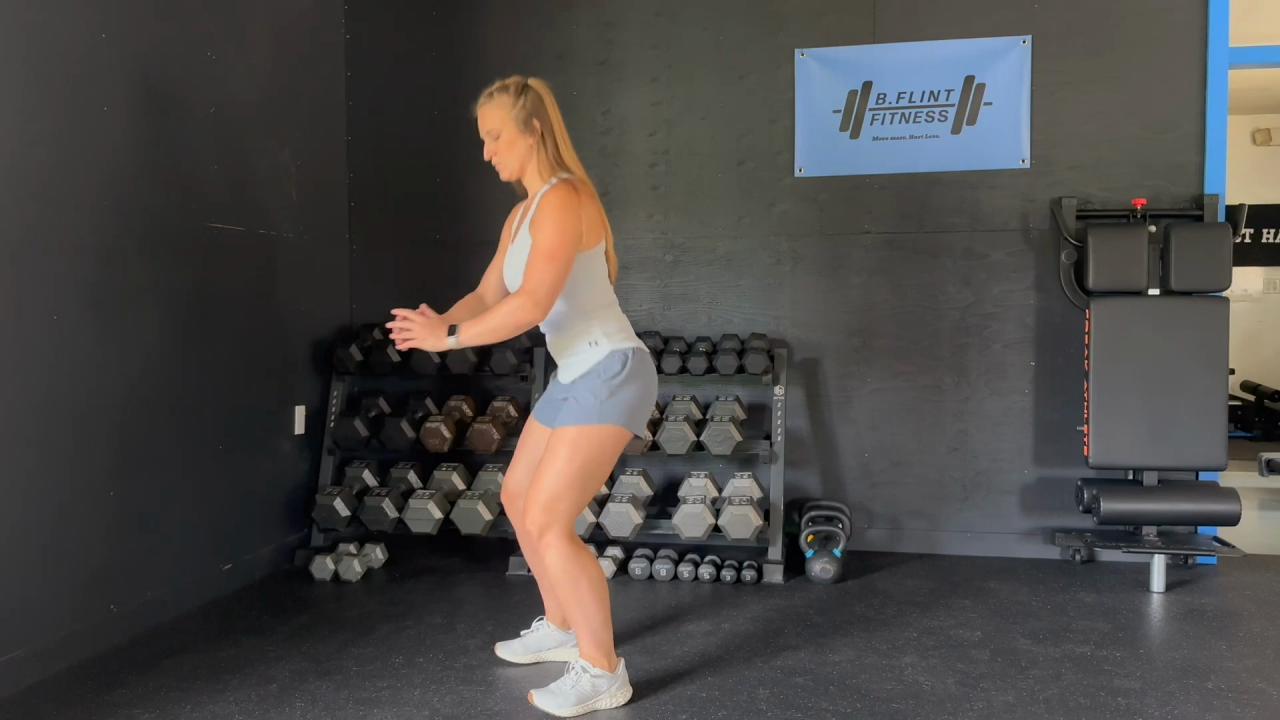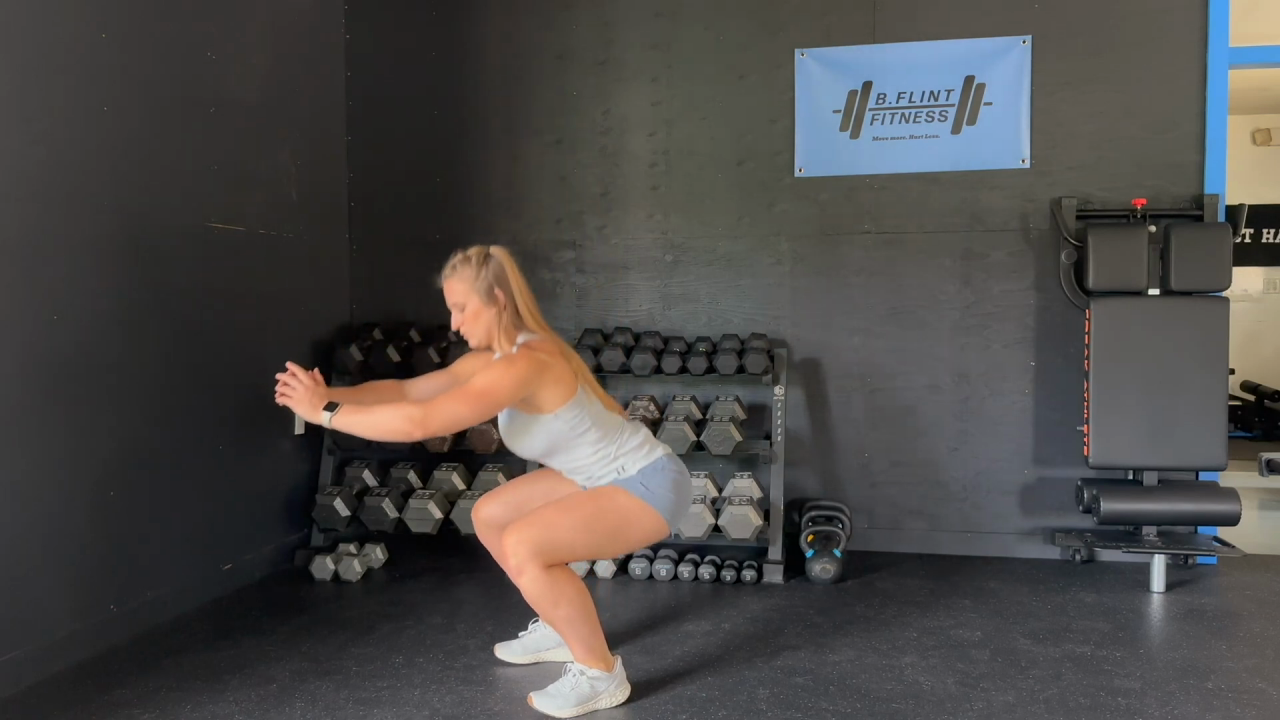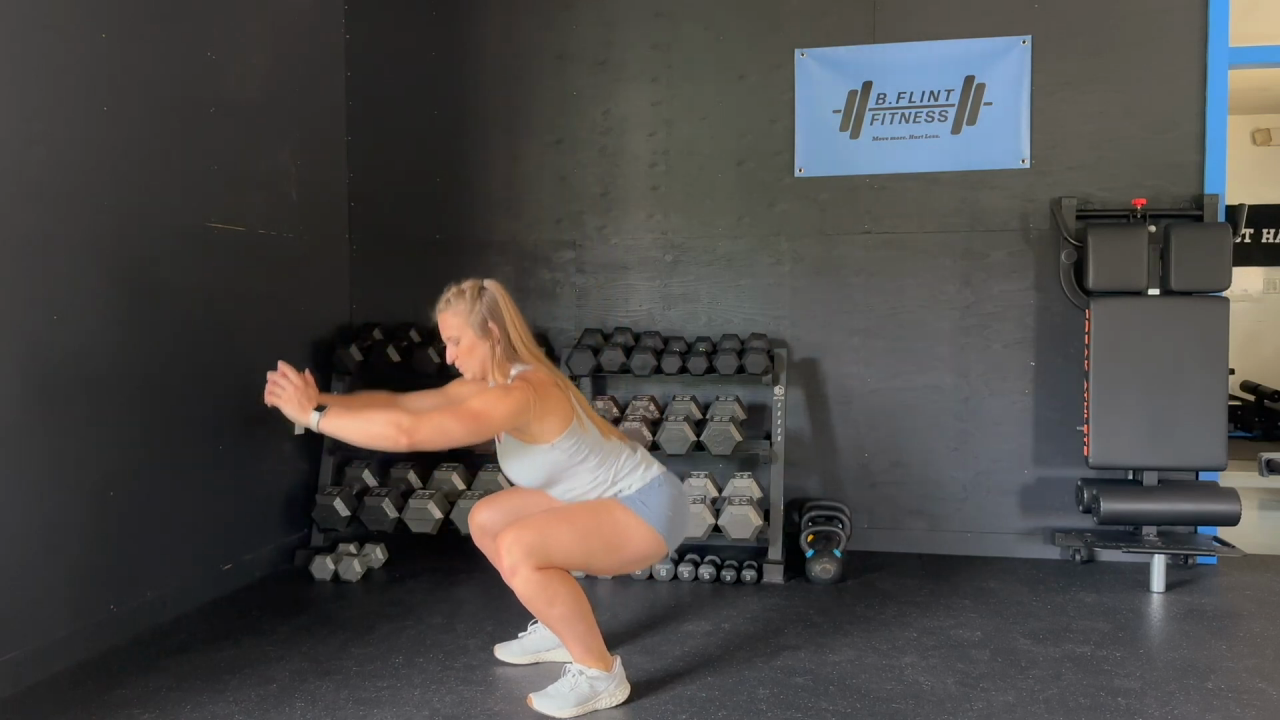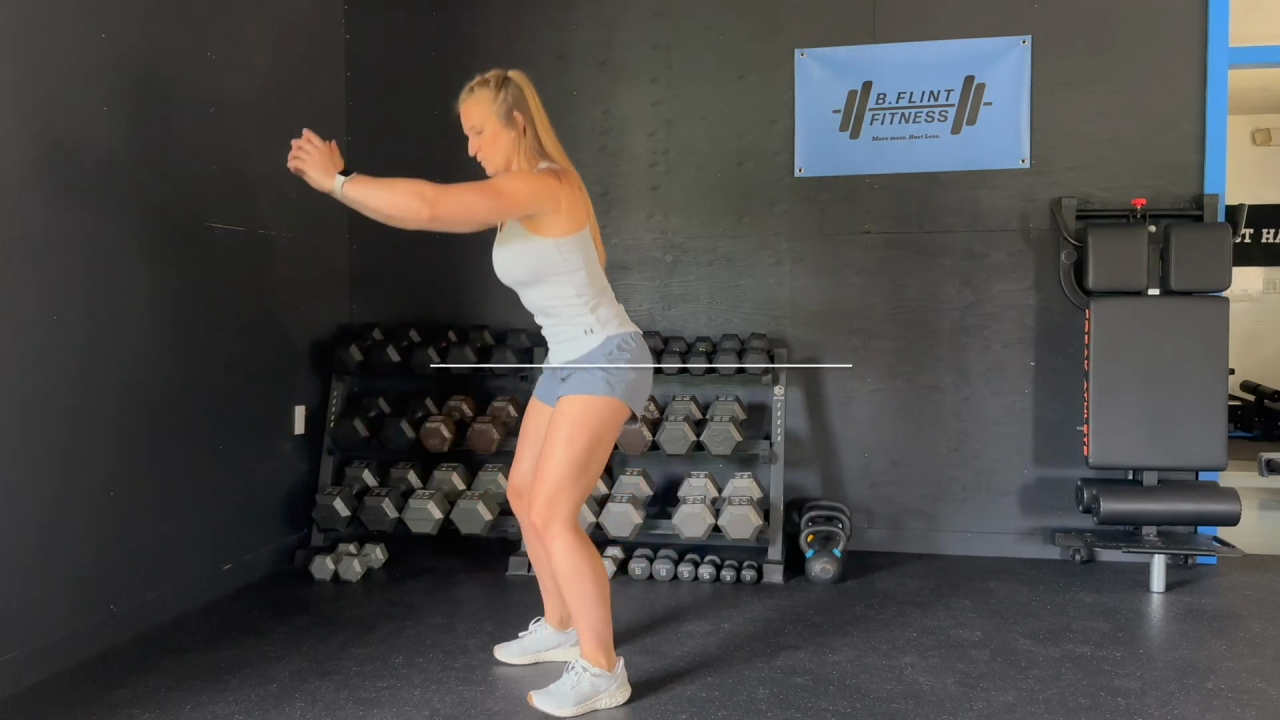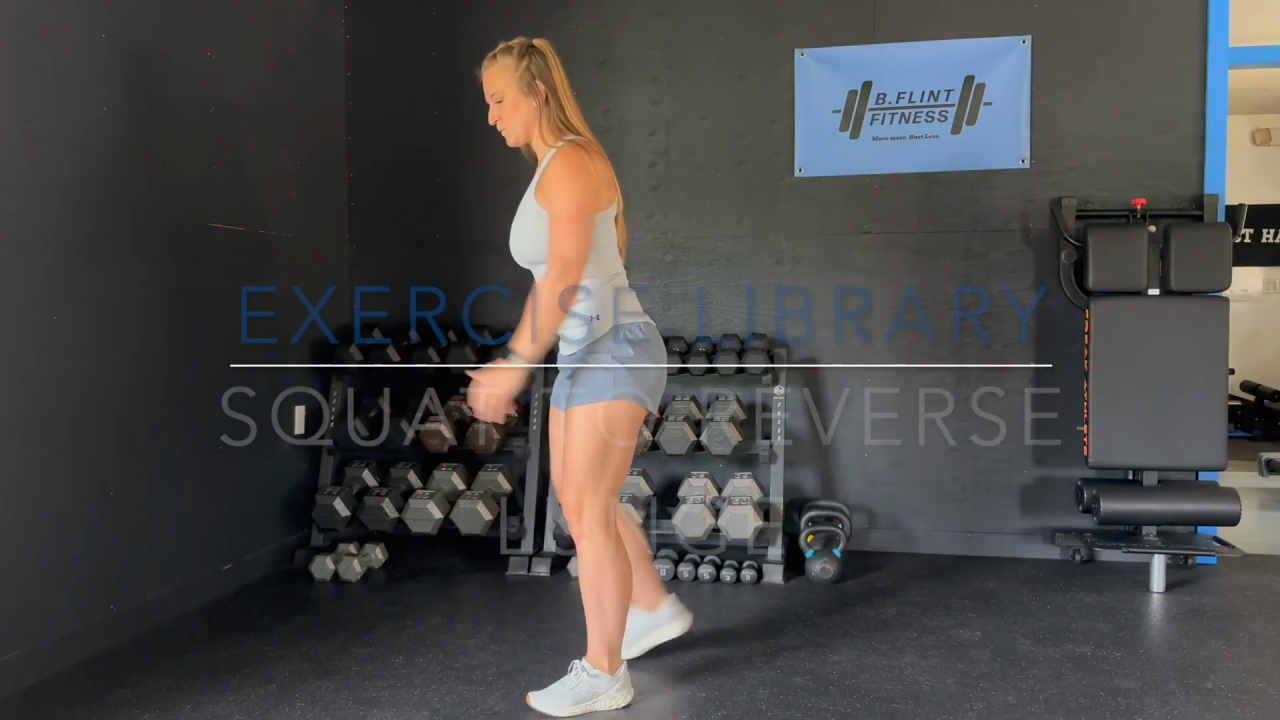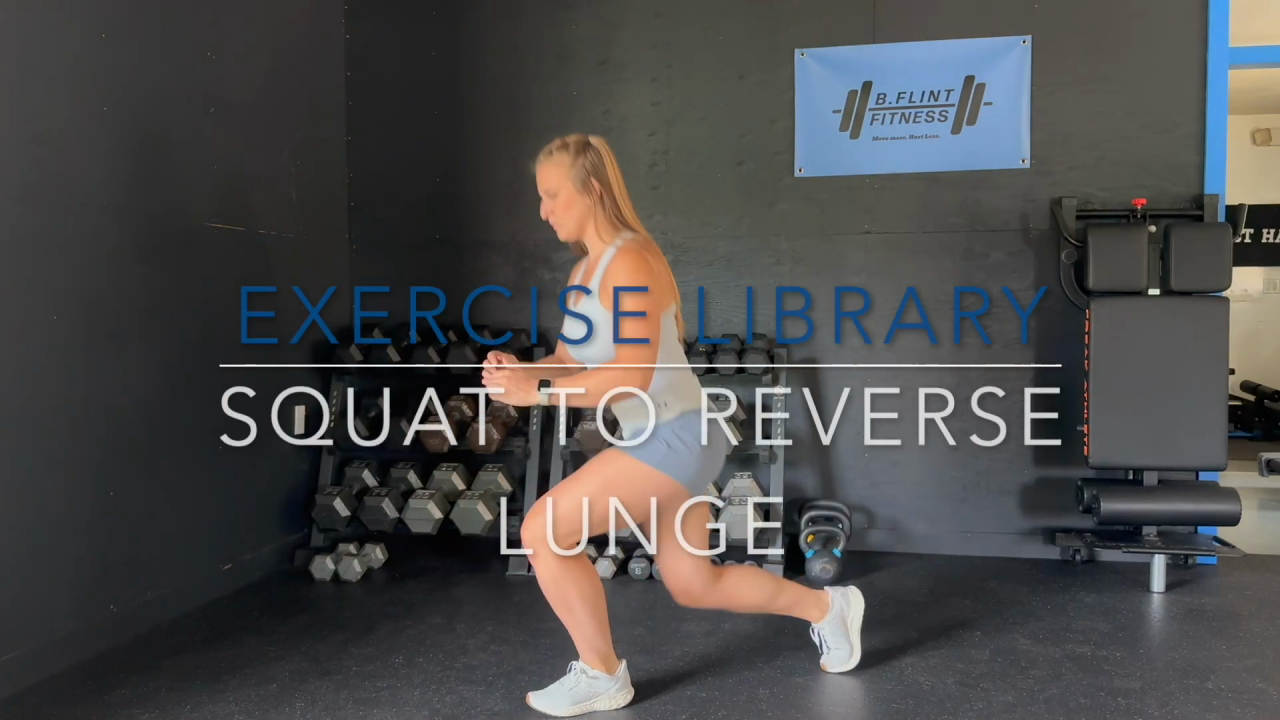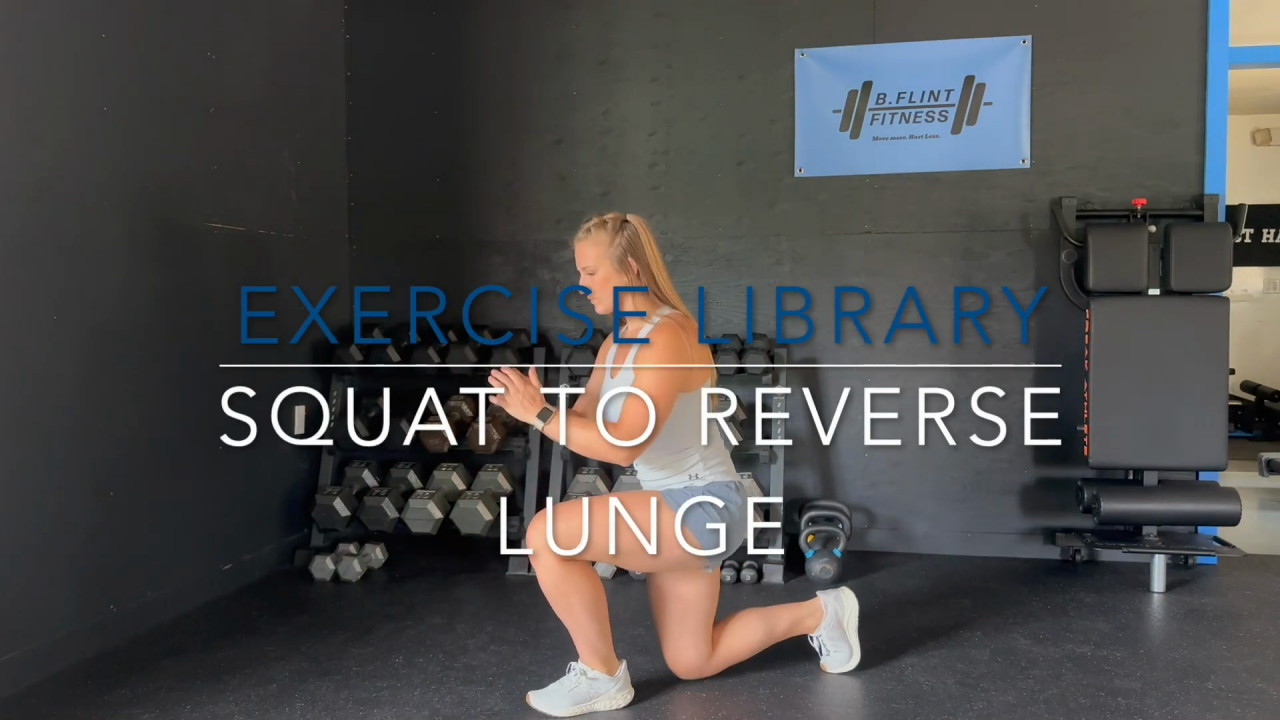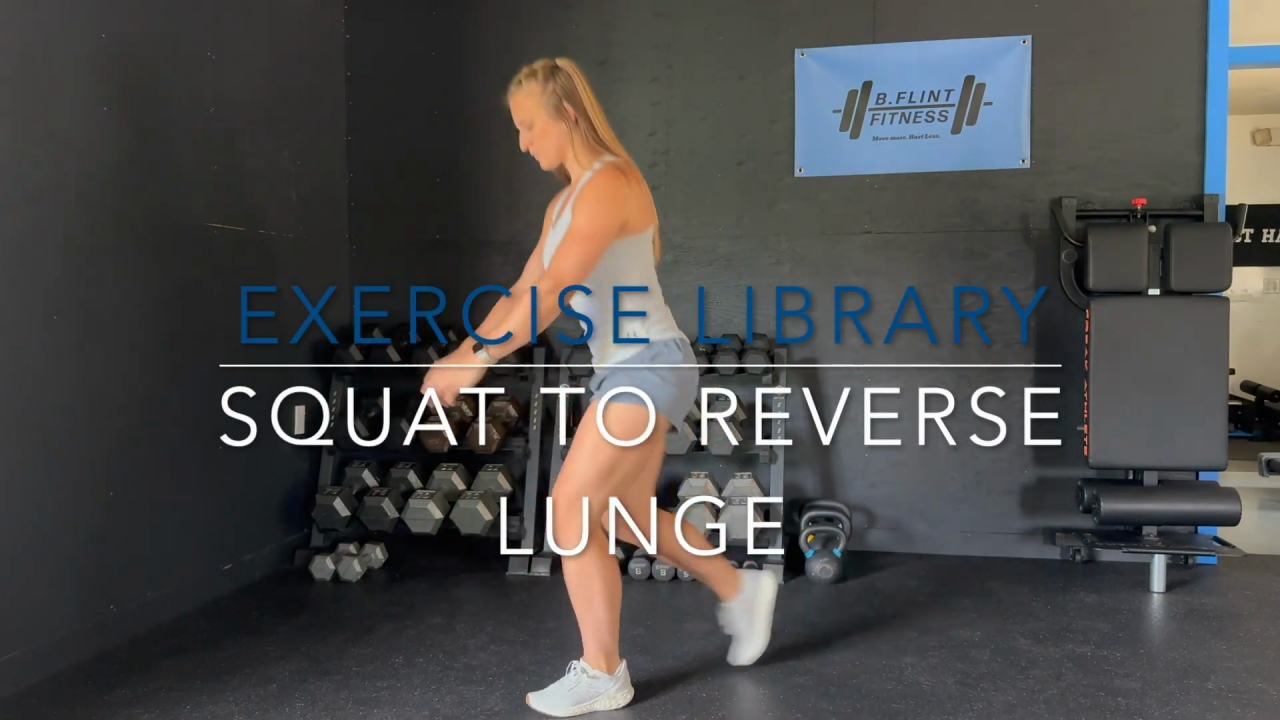
dt=0.5s
person 1, frame 1
left shoulder: (563, 198)
right shoulder: (524, 212)
left elbow: (533, 305)
right elbow: (489, 295)
left wrist: (454, 334)
right wrist: (443, 322)
left hip: (607, 374)
right hip: (578, 375)
left knee: (546, 524)
right knee: (518, 500)
right ankle: (560, 626)
person 1, frame 2
left shoulder: (524, 366)
right shoulder: (494, 359)
left elbow: (422, 420)
right elbow: (407, 391)
left wrist: (326, 413)
right wrist: (332, 395)
left hip: (651, 489)
right hip: (616, 479)
left knee: (522, 545)
right knee: (490, 517)
left ankle: (600, 672)
right ankle: (562, 627)
person 1, frame 3
left shoulder: (520, 395)
right shoulder: (488, 385)
left elbow: (408, 432)
right elbow: (401, 402)
left wrist: (314, 415)
right wrist: (321, 402)
left hip: (649, 509)
right hip: (619, 499)
left knee: (517, 548)
right knee: (486, 522)
left ankle: (598, 672)
right ankle: (560, 628)
person 1, frame 4
left shoulder: (543, 186)
right shoulder: (518, 193)
left elbow: (429, 204)
right elbow: (426, 215)
left wrist: (342, 181)
right wrist: (342, 182)
left hip: (603, 360)
right hip: (568, 362)
left knee: (552, 515)
right knee: (524, 495)
right ankle: (561, 628)
person 1, frame 5
left shoulder: (570, 163)
right shoulder: (551, 169)
left elbow: (564, 277)
left wrist: (513, 363)
right wrist: (516, 357)
left hip: (611, 353)
right hip: (583, 355)
left knee: (584, 512)
right knee: (585, 502)
right ankle: (653, 606)
person 1, frame 6
left shoulder: (631, 261)
right shoulder: (588, 271)
left elbow: (632, 375)
right elbow: (568, 364)
left wrist: (536, 391)
right wrist: (523, 374)
left hip: (675, 439)
right hip: (660, 440)
left knee: (542, 532)
right knee: (693, 584)
right ankle: (828, 608)
person 1, frame 7
left shoulder: (670, 339)
right shoulder: (617, 343)
left elbow: (624, 446)
right elbow: (584, 425)
left wrist: (540, 415)
right wrist: (536, 405)
left hip: (702, 509)
right hip: (679, 506)
left knee: (547, 534)
right knee: (692, 663)
left ankle: (600, 674)
right ankle: (821, 614)
person 1, frame 8
left shoulder: (607, 185)
right shoulder: (568, 196)
left elbow: (554, 293)
right elbow: (527, 290)
left wrist: (475, 360)
right wrist: (466, 354)
left hip: (646, 371)
right hip: (624, 370)
left knee: (572, 517)
right knee: (629, 513)
right ankle: (739, 589)
